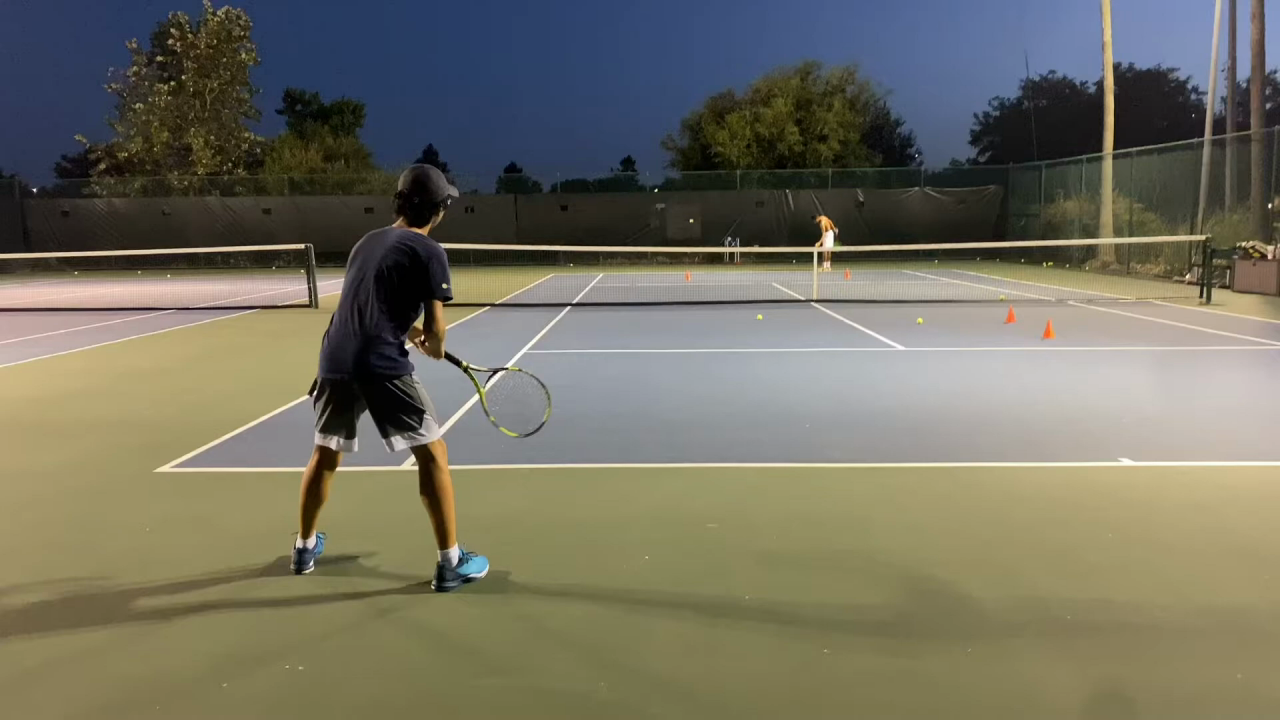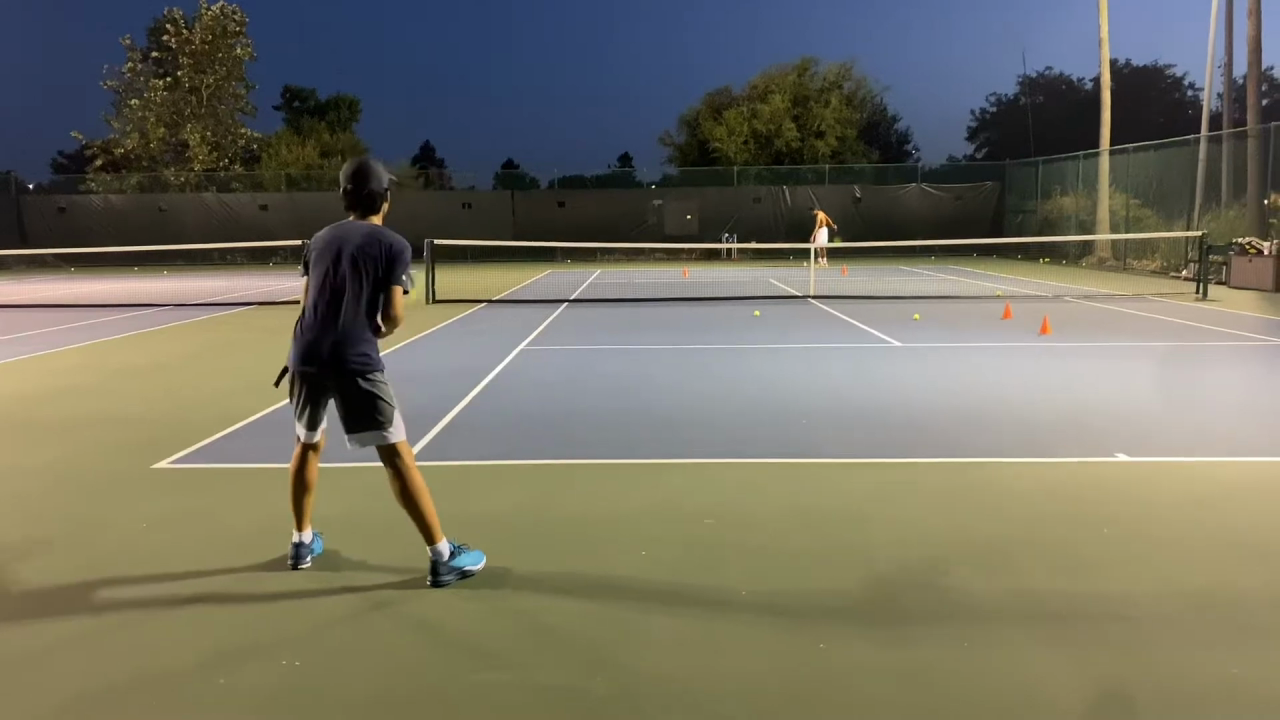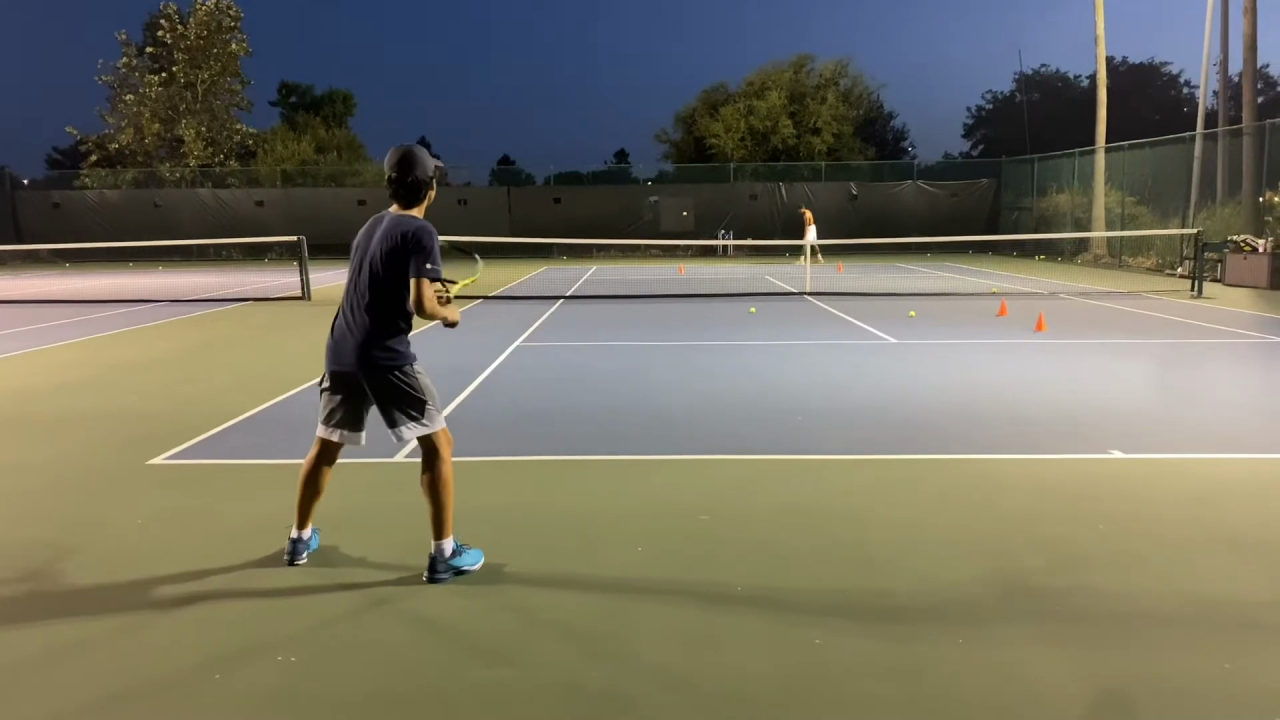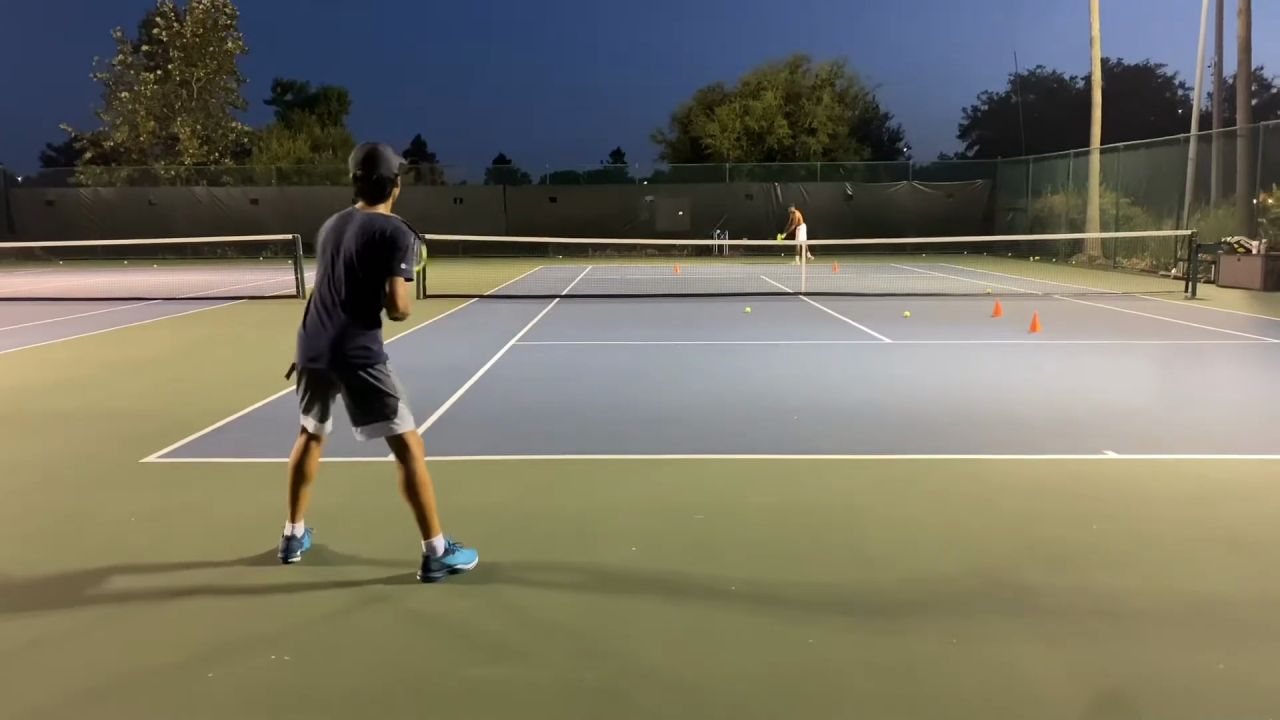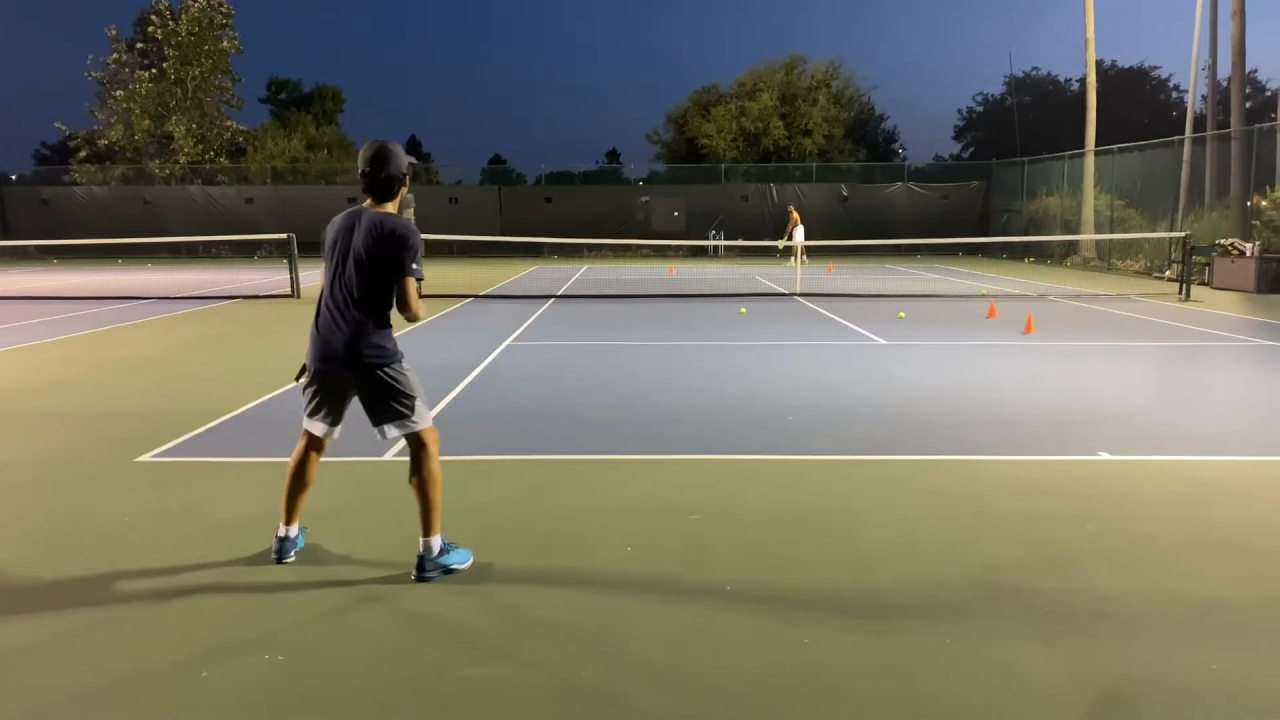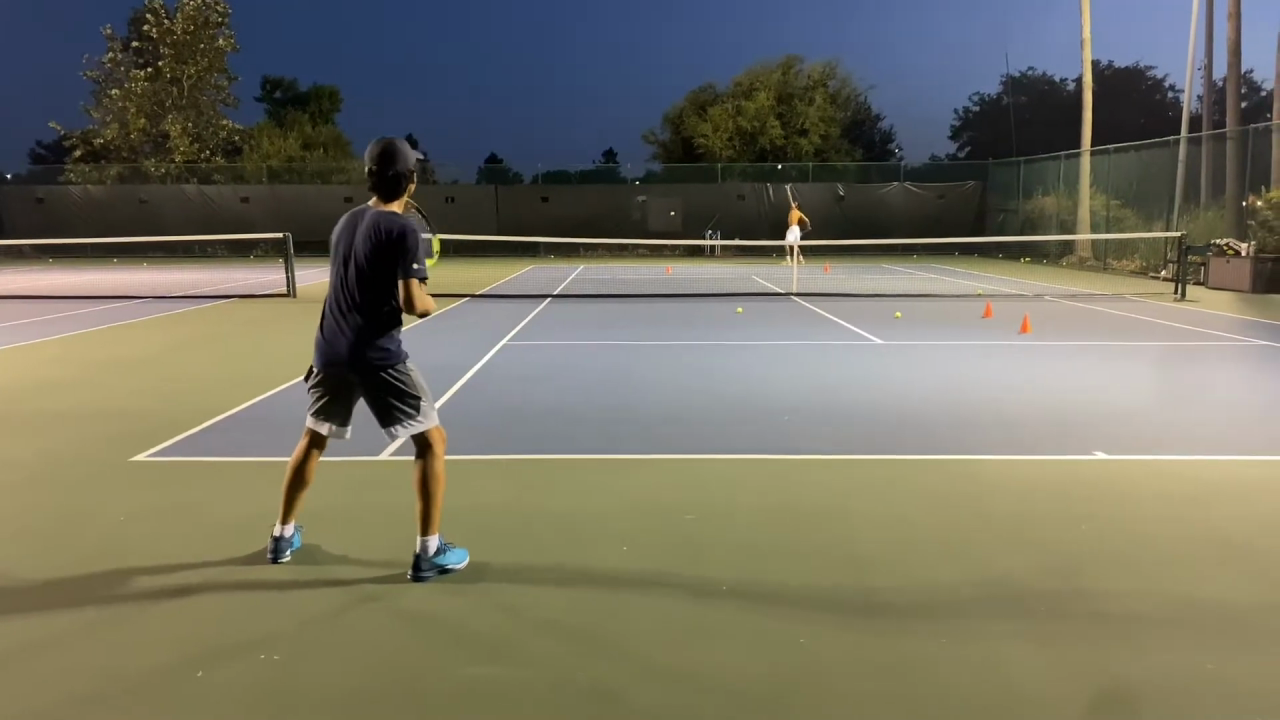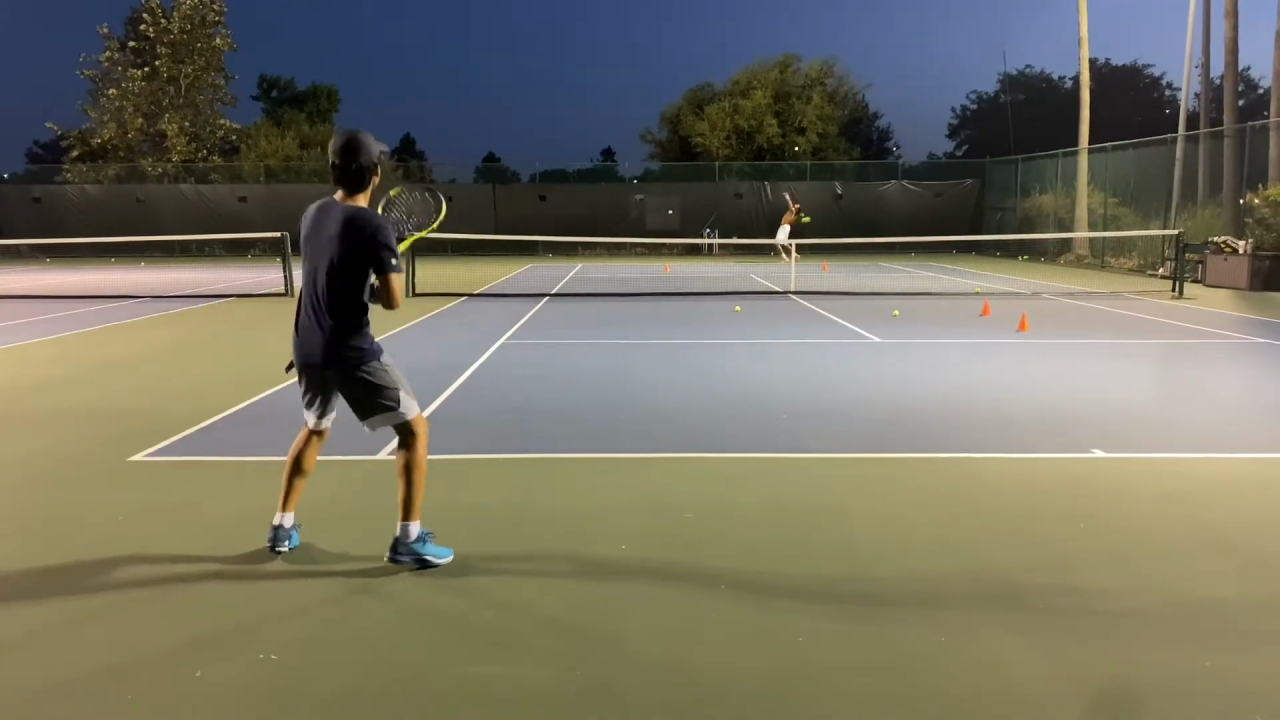
dt=0.5s
person 1, frame 1
left shoulder: (366, 243)
right shoulder: (429, 253)
right elbow: (435, 329)
right wrist: (435, 346)
left hip: (334, 360)
right hip: (382, 365)
left knee: (325, 454)
right knee: (433, 455)
left ankle: (305, 546)
right ankle: (451, 562)
person 1, frame 2
left shoulder: (320, 239)
right shoulder: (393, 245)
right elbow: (393, 315)
right wrist: (380, 327)
left hip: (306, 355)
right hip: (355, 360)
left knee: (308, 444)
right knee: (397, 456)
left ankle: (302, 542)
right ankle: (443, 556)
person 1, frame 3
left shoulder: (371, 227)
right shoulder: (420, 232)
right elbow: (422, 305)
left wrist: (431, 301)
right wrist: (448, 313)
left hip: (342, 351)
right hip: (385, 356)
left knee: (326, 446)
right knee: (438, 444)
left ankle: (300, 537)
right ankle: (444, 554)
person 1, frame 4
left shoulder: (331, 225)
right shoulder: (394, 232)
right elbow: (397, 307)
right wrist: (397, 301)
left hip: (311, 345)
right hip: (357, 351)
left knee: (310, 435)
right knee: (408, 445)
left ankle: (293, 534)
right ankle: (436, 552)
person 1, frame 5
left shoulder: (337, 224)
right shoulder: (401, 231)
right elbow: (408, 305)
right wrist: (416, 314)
left hip: (324, 349)
right hip: (372, 353)
left knee: (313, 439)
right knee: (425, 441)
left ankle: (287, 536)
right ankle: (432, 552)
person 1, frame 6
left shoulder: (345, 222)
right shoulder: (403, 230)
right elbow: (411, 303)
right wrist: (429, 303)
left hip: (330, 350)
right hip: (378, 354)
left knee: (314, 438)
right knee: (432, 441)
left ankle: (283, 535)
right ankle: (429, 551)
person 1, frame 7
left shoulder: (313, 214)
right shoulder: (373, 226)
right elbow: (392, 300)
left hip: (308, 346)
right hip: (350, 348)
left knee: (313, 430)
right knee: (413, 428)
left ankle: (283, 526)
right ankle: (409, 538)
